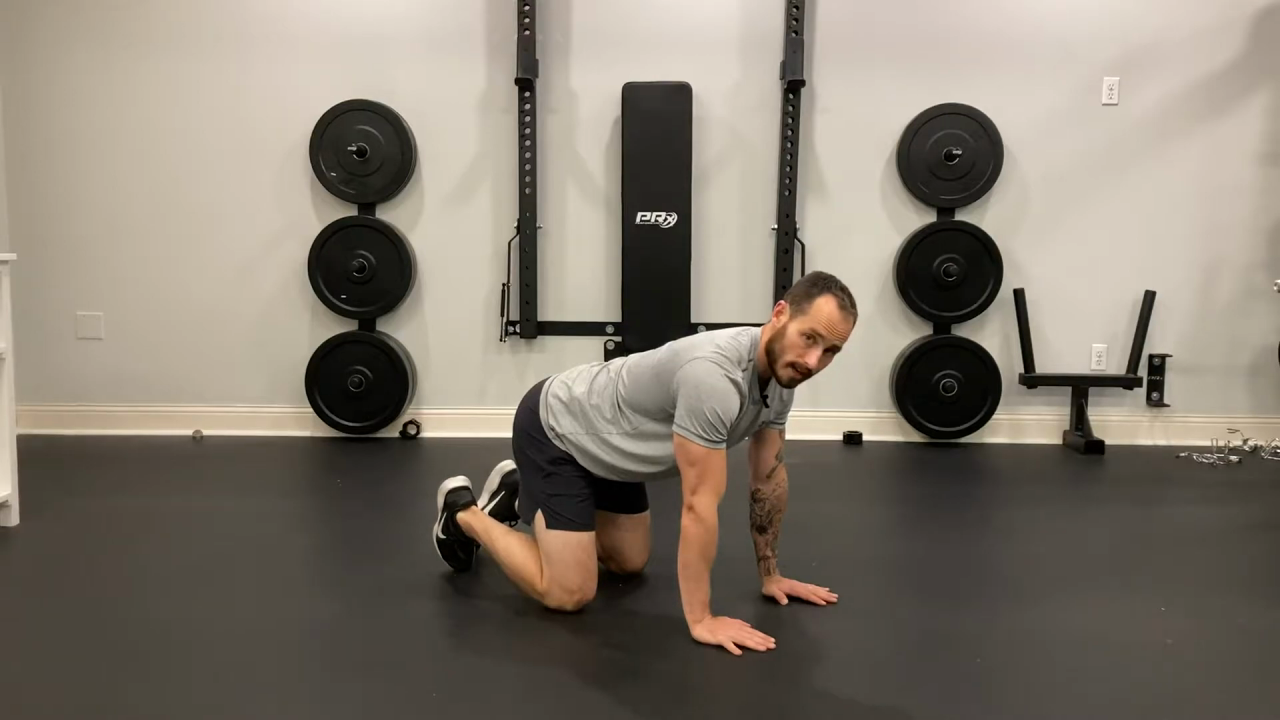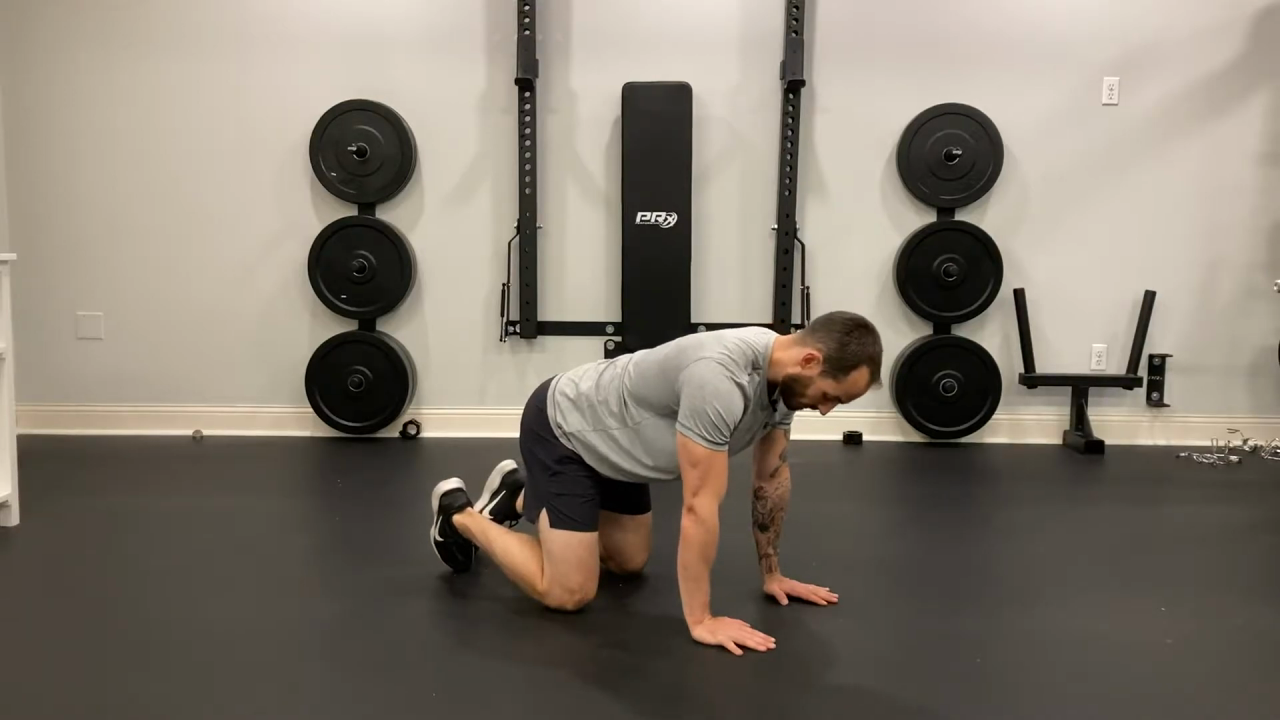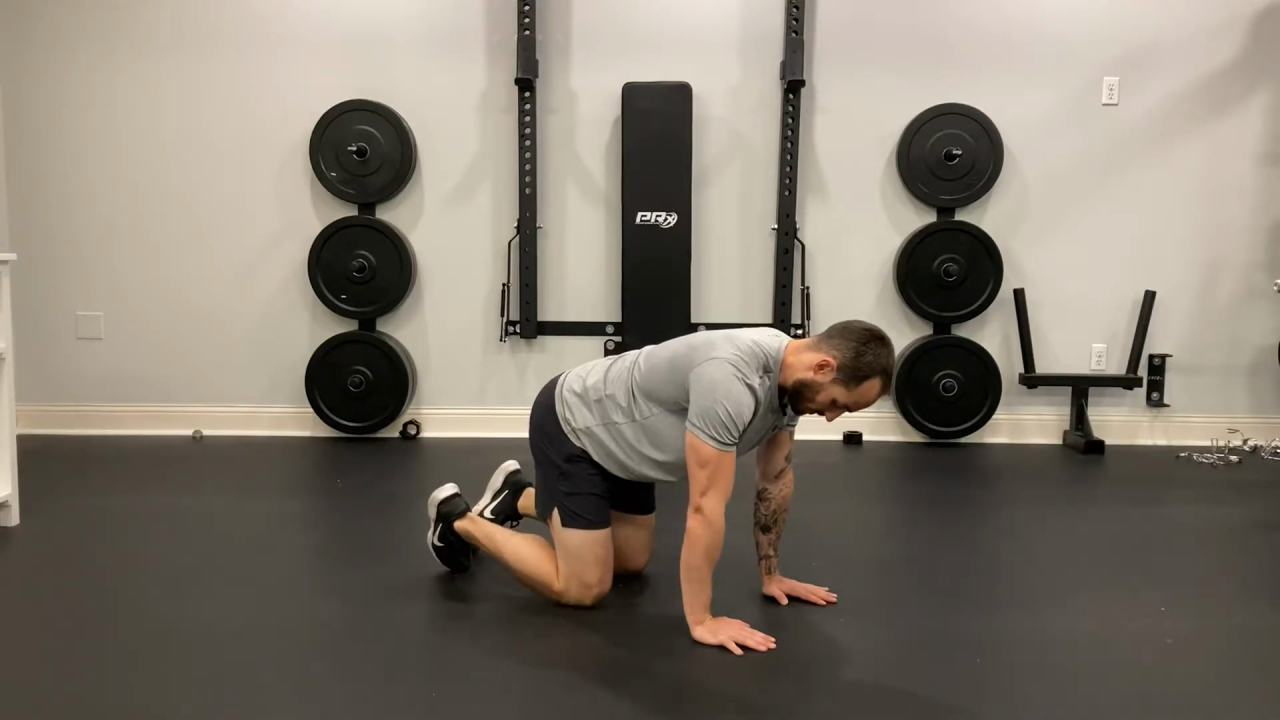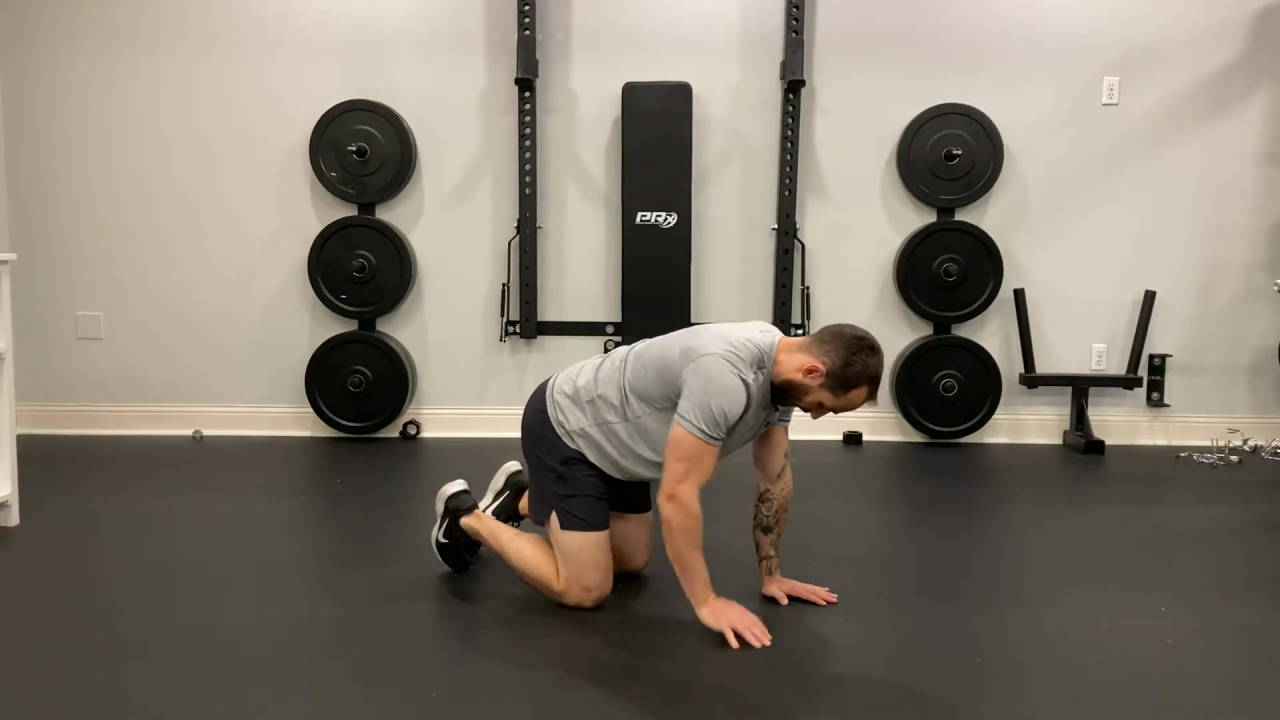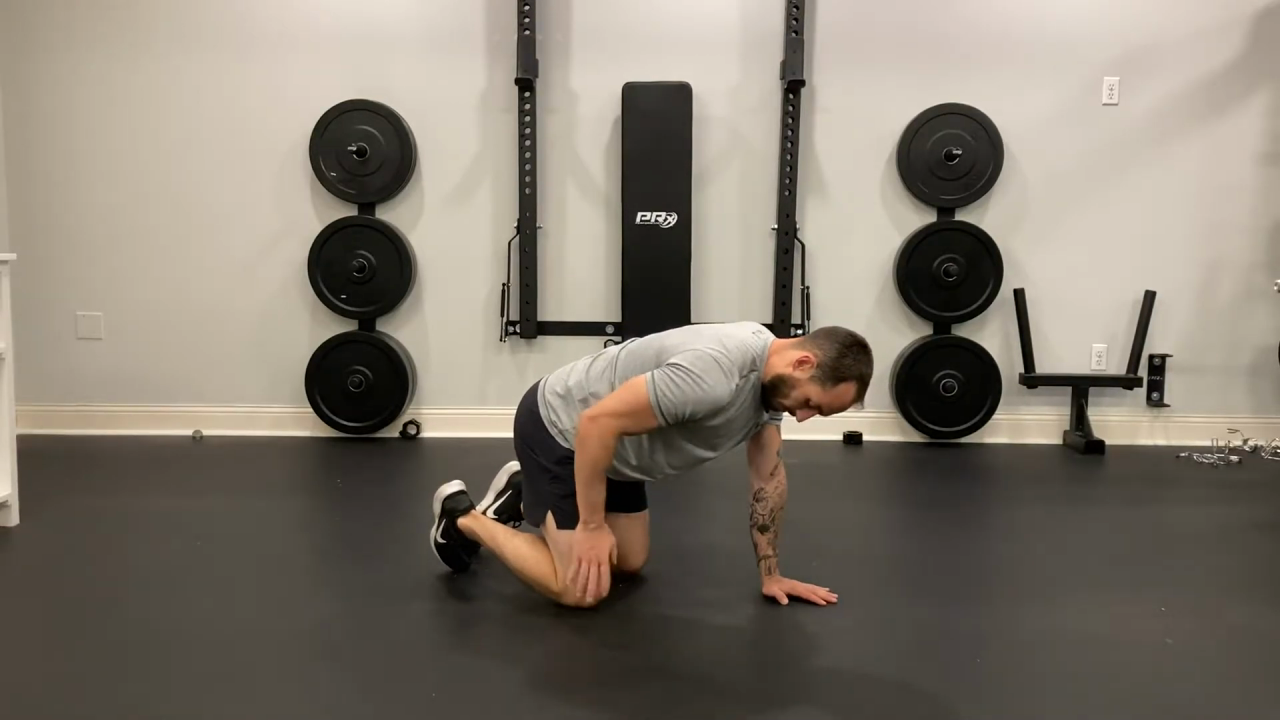
dt=1s
person 1, frame 1
left shoulder: (781, 371)
right shoulder: (714, 375)
left elbow: (769, 478)
right elbow: (700, 506)
left wrist: (770, 574)
right wrist: (700, 619)
left hip: (604, 439)
right hip: (554, 428)
left knee: (630, 564)
right knee: (569, 594)
left ankle: (519, 494)
right ankle: (464, 513)
person 1, frame 2
left shoulder: (783, 371)
right shoulder: (720, 378)
left elbow: (772, 477)
right elbow: (700, 507)
left wrist: (771, 574)
right wrist: (701, 620)
left hip: (609, 436)
right hip: (562, 427)
left knee: (629, 562)
right knee: (568, 592)
left ankle: (517, 494)
right ankle: (458, 514)
person 1, frame 3
left shoulder: (790, 373)
right shoulder: (731, 379)
left elbow: (775, 478)
right elbow: (705, 508)
left wrist: (770, 574)
right wrist: (700, 621)
left hip: (615, 434)
right hip: (571, 424)
left knee: (631, 563)
right knee: (584, 588)
left ankle: (517, 497)
right ankle: (458, 520)
person 1, frame 4
left shoulder: (780, 368)
right shoulder: (727, 378)
left elbow: (774, 476)
right elbow: (678, 495)
left wrist: (771, 574)
right wrist: (704, 601)
left hip: (610, 431)
right hip: (565, 426)
left knee: (632, 561)
right knee: (587, 588)
left ankle: (522, 498)
right ankle: (465, 516)
person 1, frame 5
left shoulder: (771, 372)
right shoulder: (713, 375)
left elbow: (768, 475)
right elbow: (597, 422)
left wrist: (770, 573)
right wrist: (591, 526)
left hip: (607, 440)
right hip: (557, 424)
left knee: (630, 563)
right knee: (583, 589)
left ankle: (520, 496)
right ankle: (463, 518)
